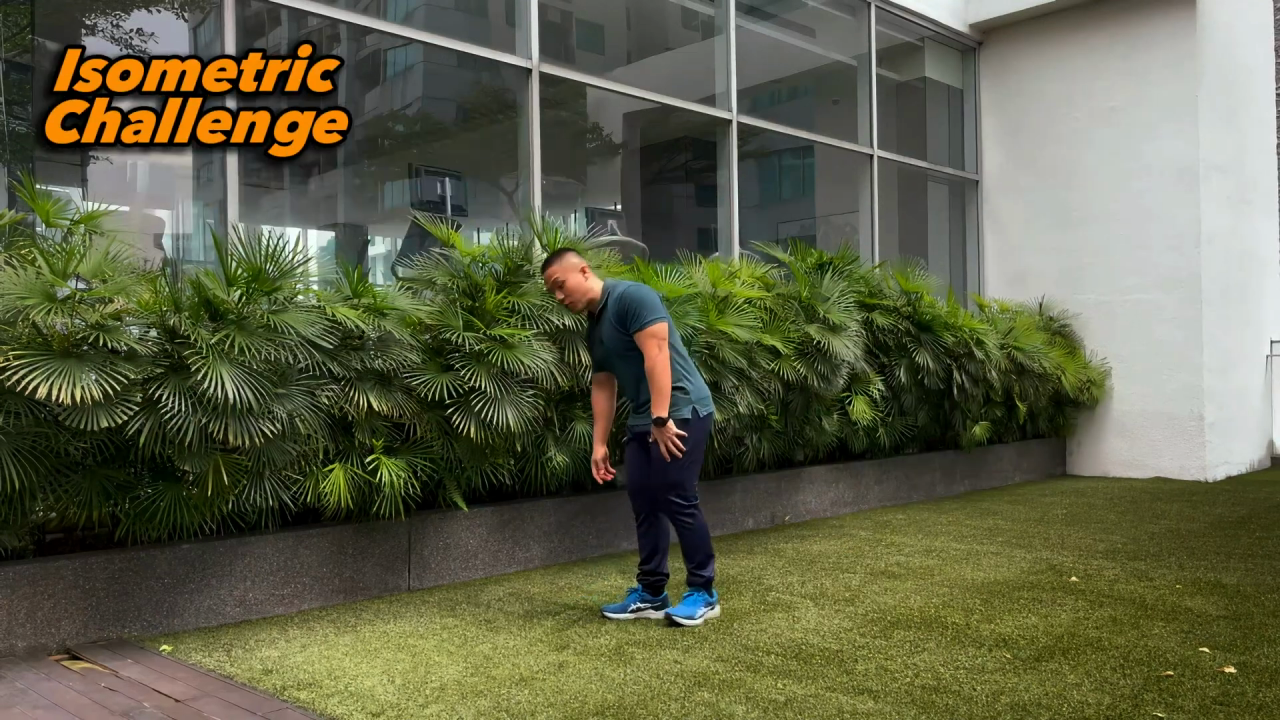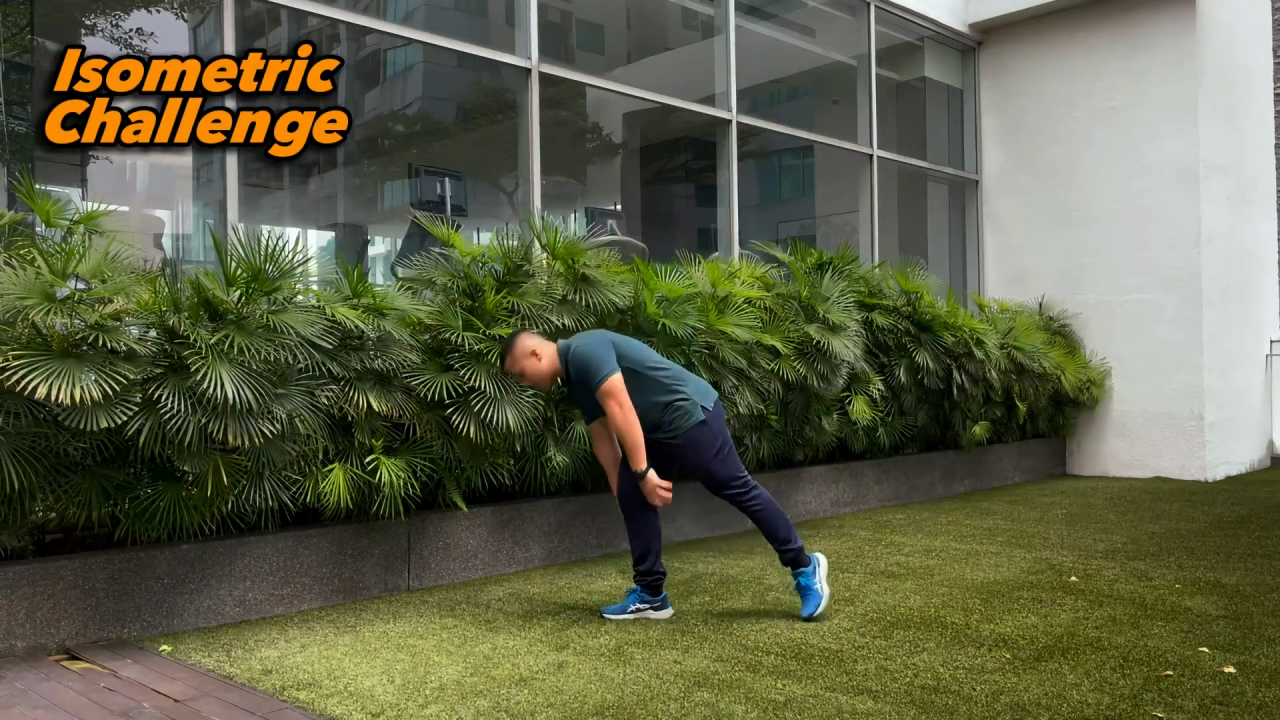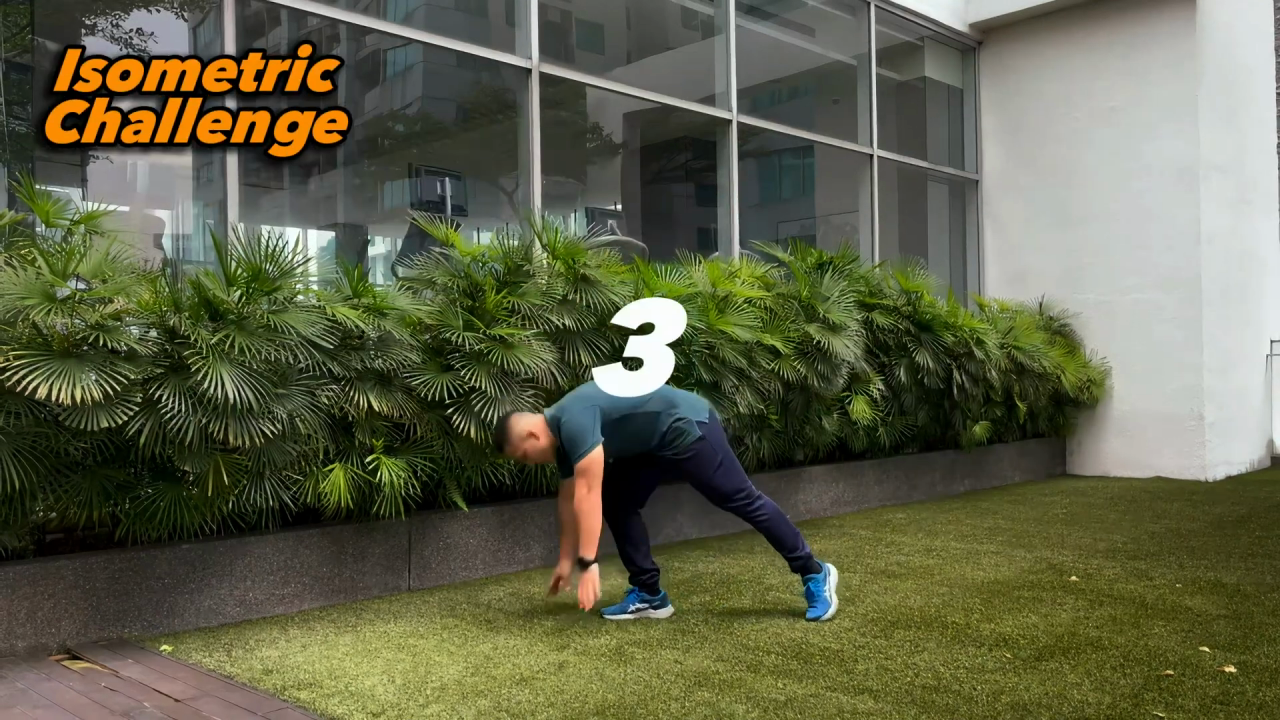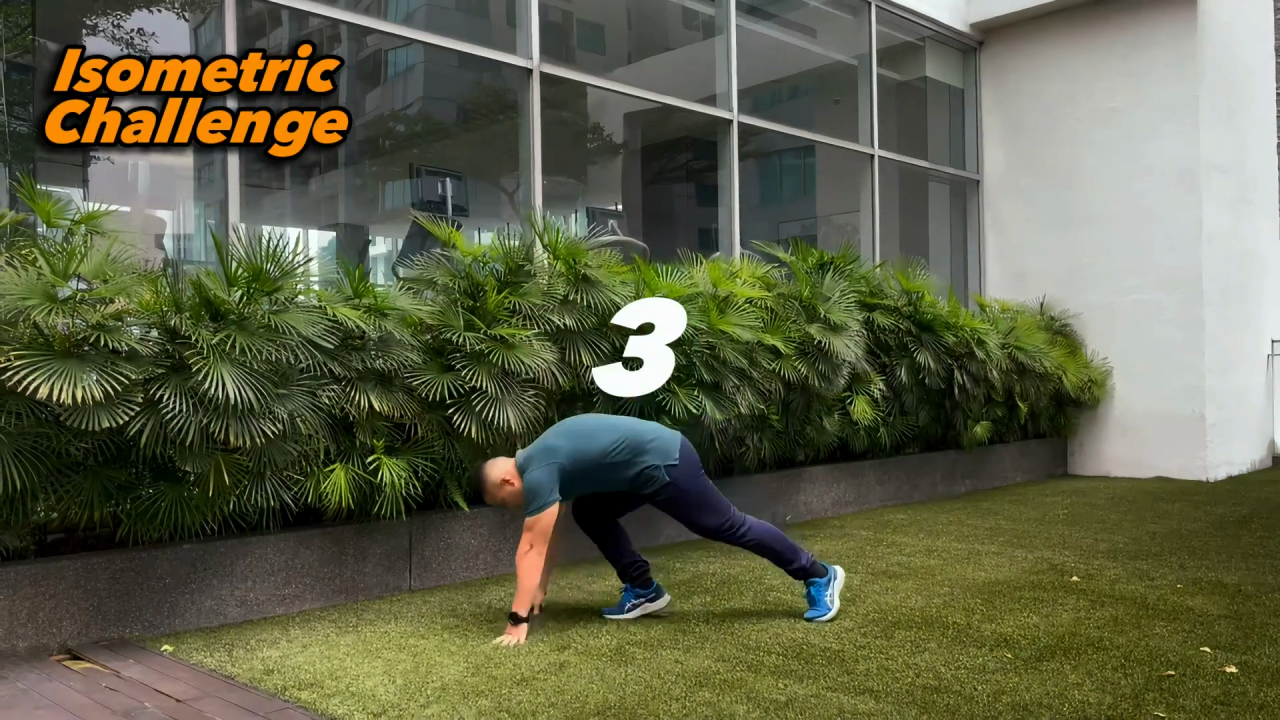
dt=0.4s
person 1, frame 1
left shoulder: (632, 297)
right shoulder: (594, 326)
left elbow: (656, 356)
right elbow: (603, 387)
left wrist: (661, 419)
right wrist: (600, 444)
left hip: (681, 412)
right hip: (644, 421)
left knee: (678, 501)
right knee: (643, 502)
left ankle: (703, 593)
right ankle: (651, 593)
person 1, frame 2
left shoulder: (586, 350)
right shoulder: (573, 380)
left elbow: (620, 411)
right elbow: (602, 435)
left wrist: (643, 472)
right wrist: (621, 487)
left hip: (691, 413)
left knee: (737, 489)
right knee: (634, 501)
left ankle: (804, 566)
right ankle: (651, 595)
person 1, frame 3
left shoulder: (574, 422)
right shoulder: (562, 433)
left elbow: (588, 493)
right elbow: (570, 499)
left wrist: (587, 564)
right wrist: (565, 560)
left hip: (687, 426)
left knee: (743, 501)
right knee: (618, 503)
left ankle: (815, 574)
right ankle: (649, 594)
person 1, frame 4
left shoulder: (538, 472)
right shoulder: (539, 461)
left elbow: (531, 548)
right elbow: (540, 543)
left wrist: (518, 620)
right wrist: (537, 592)
left hip: (663, 462)
right hip: (647, 458)
left knee: (727, 526)
right knee: (590, 513)
left ankle: (819, 576)
right ankle: (643, 591)
